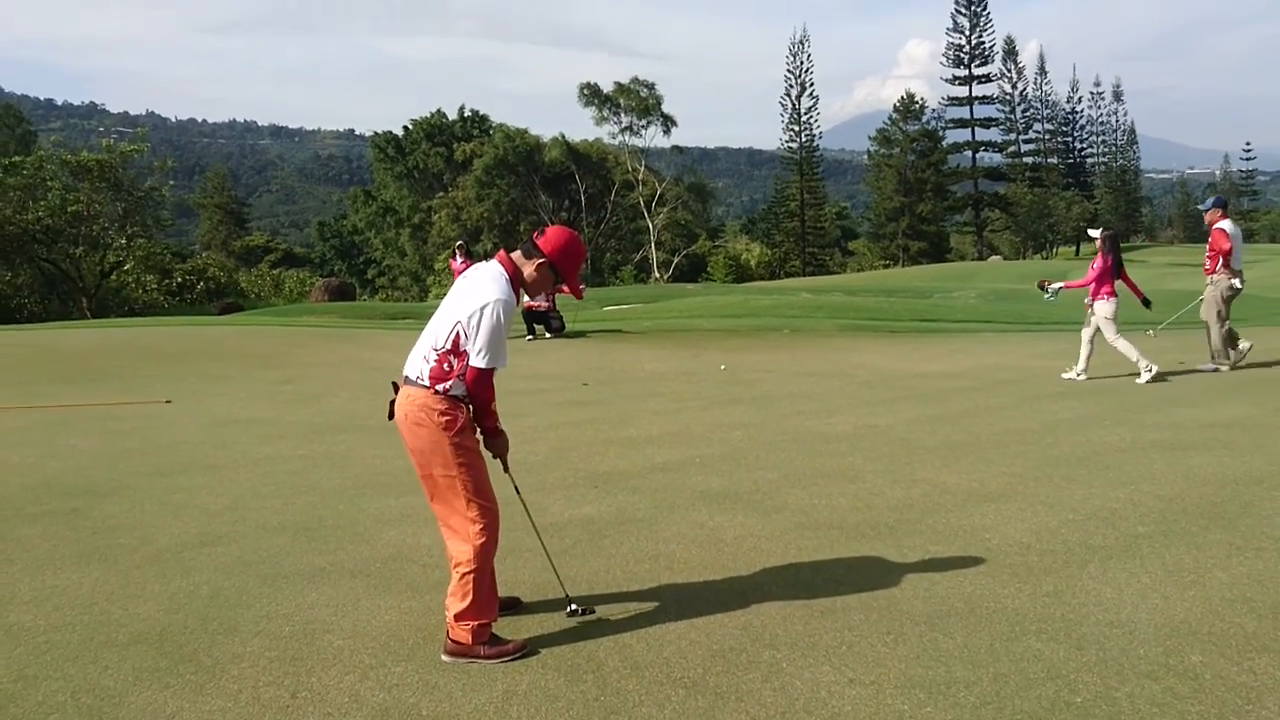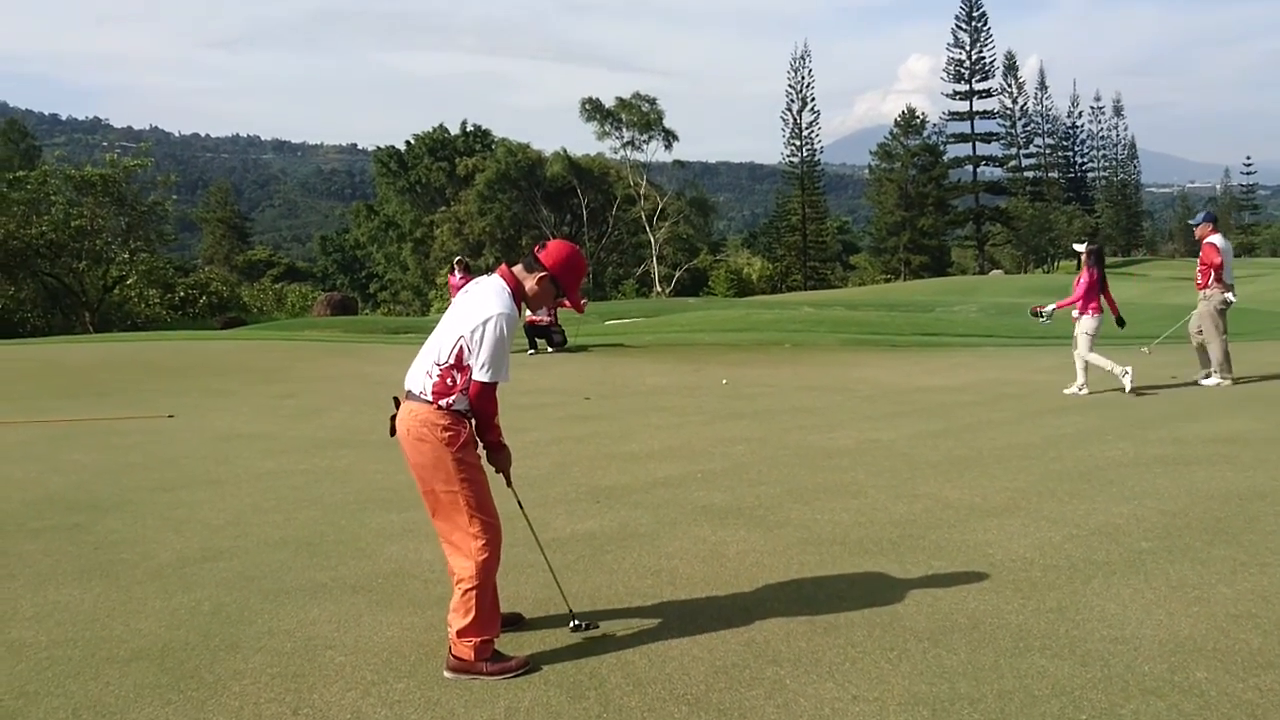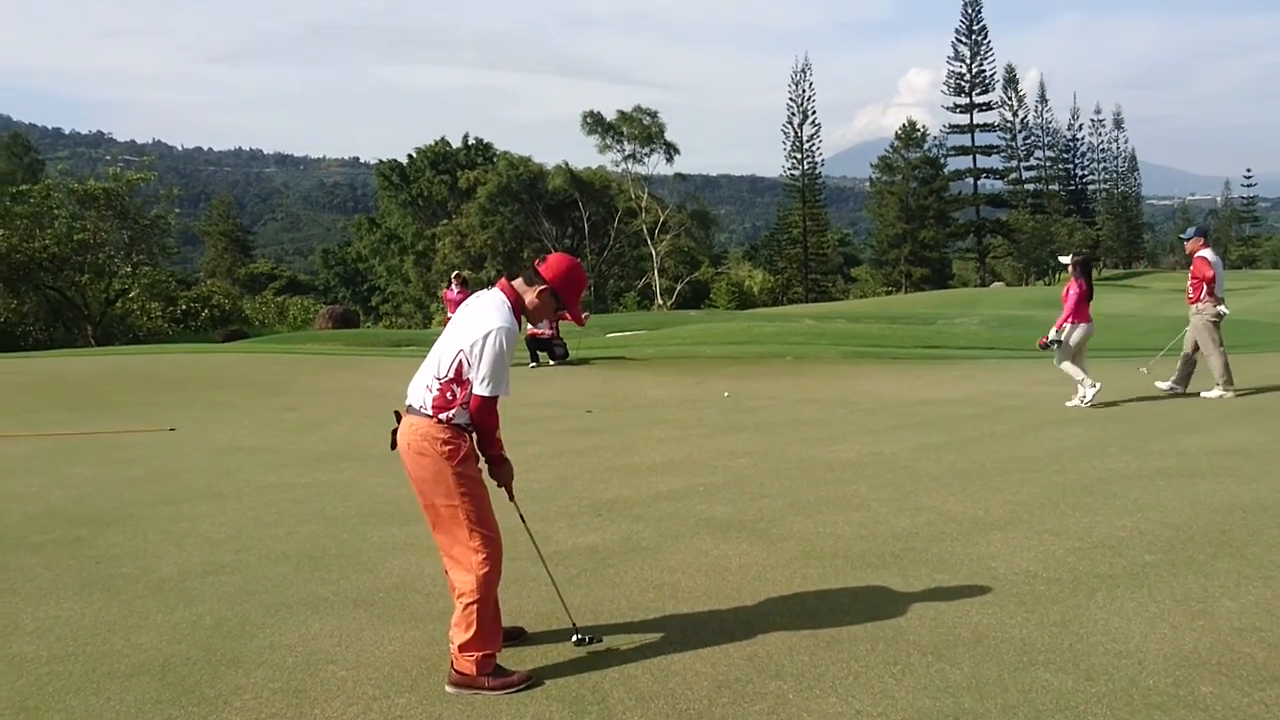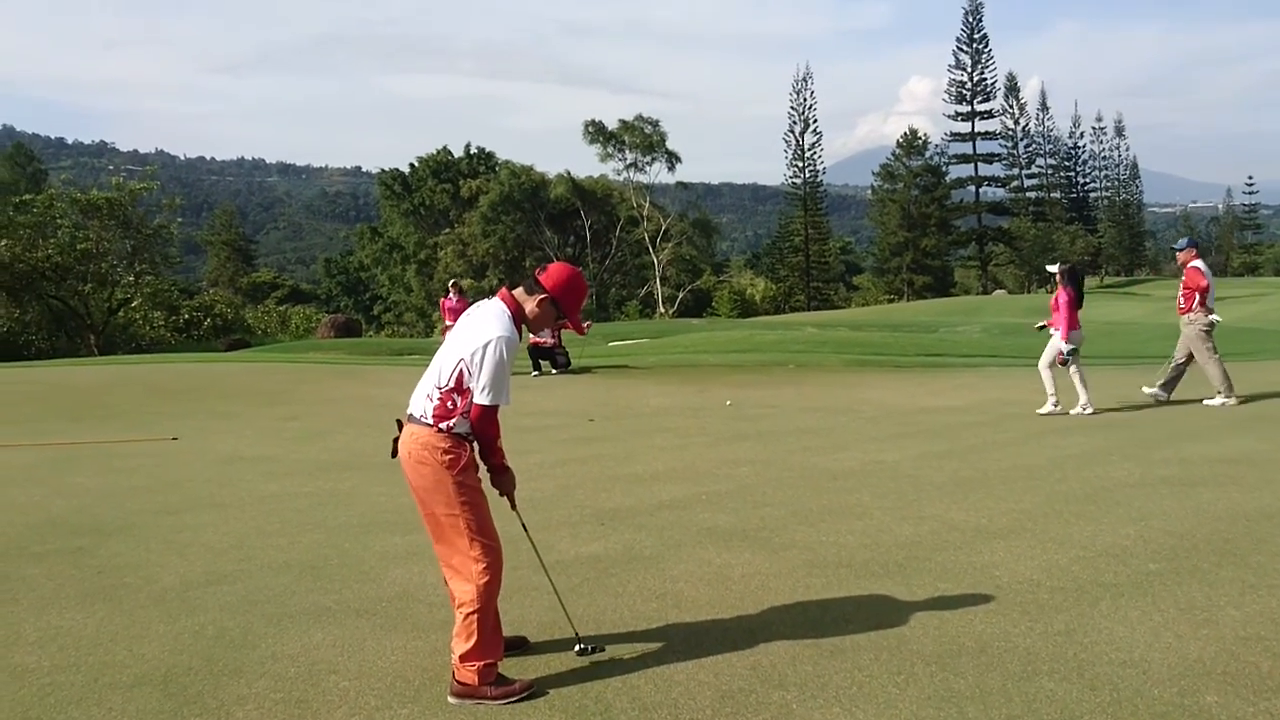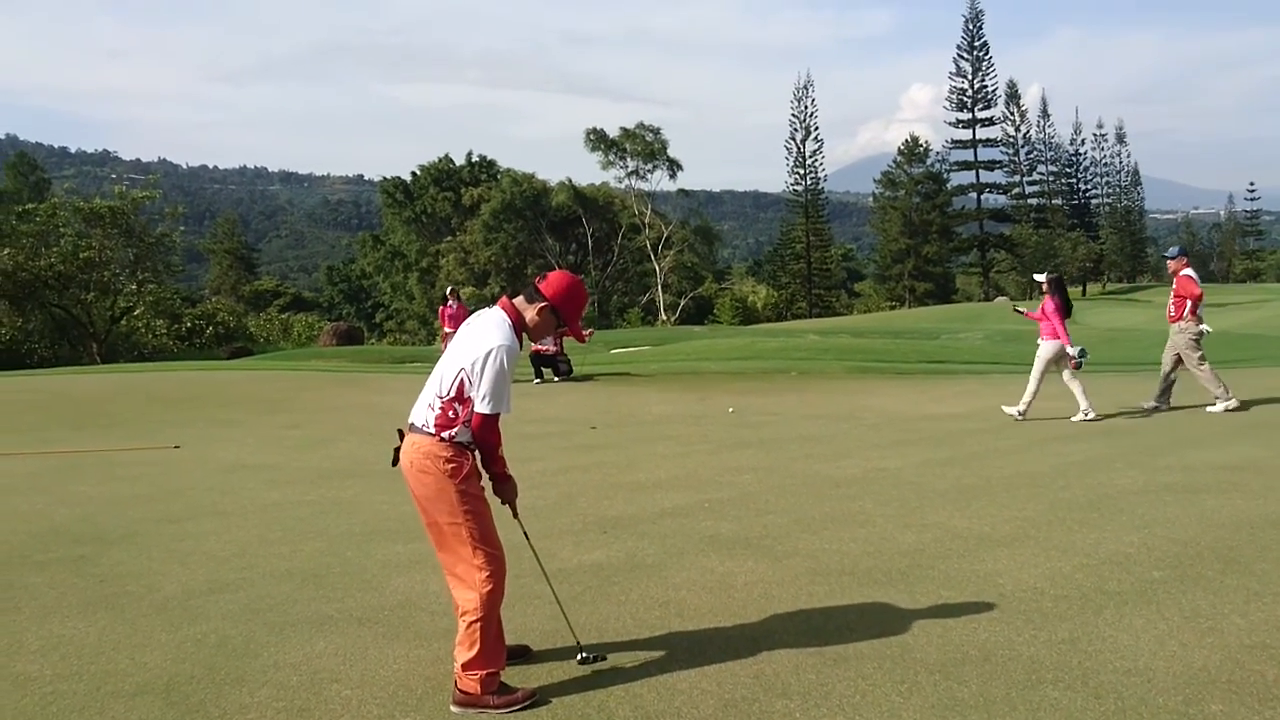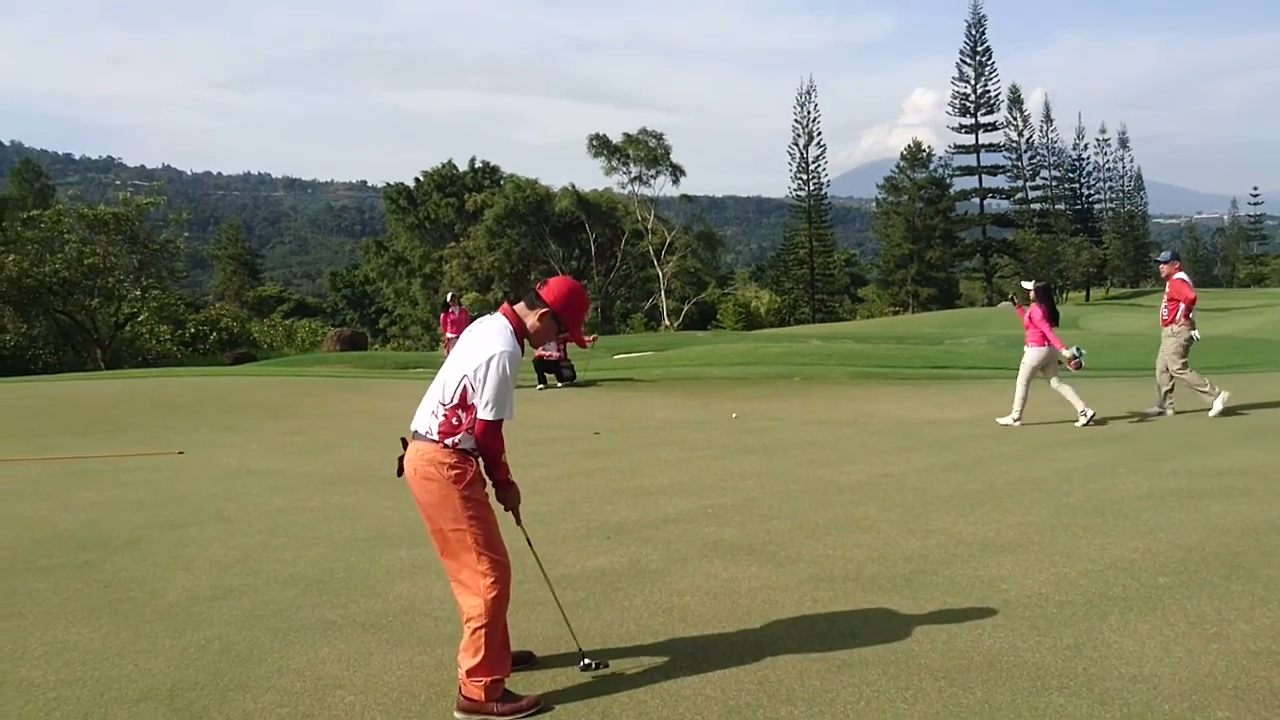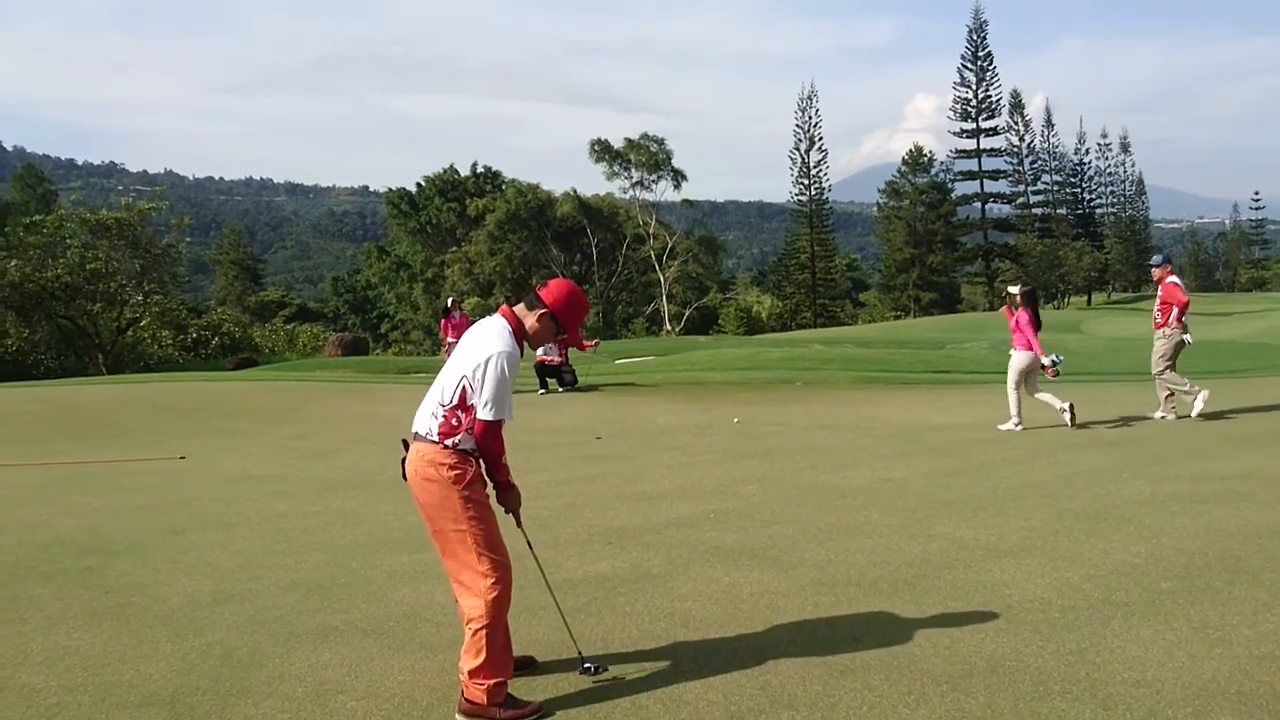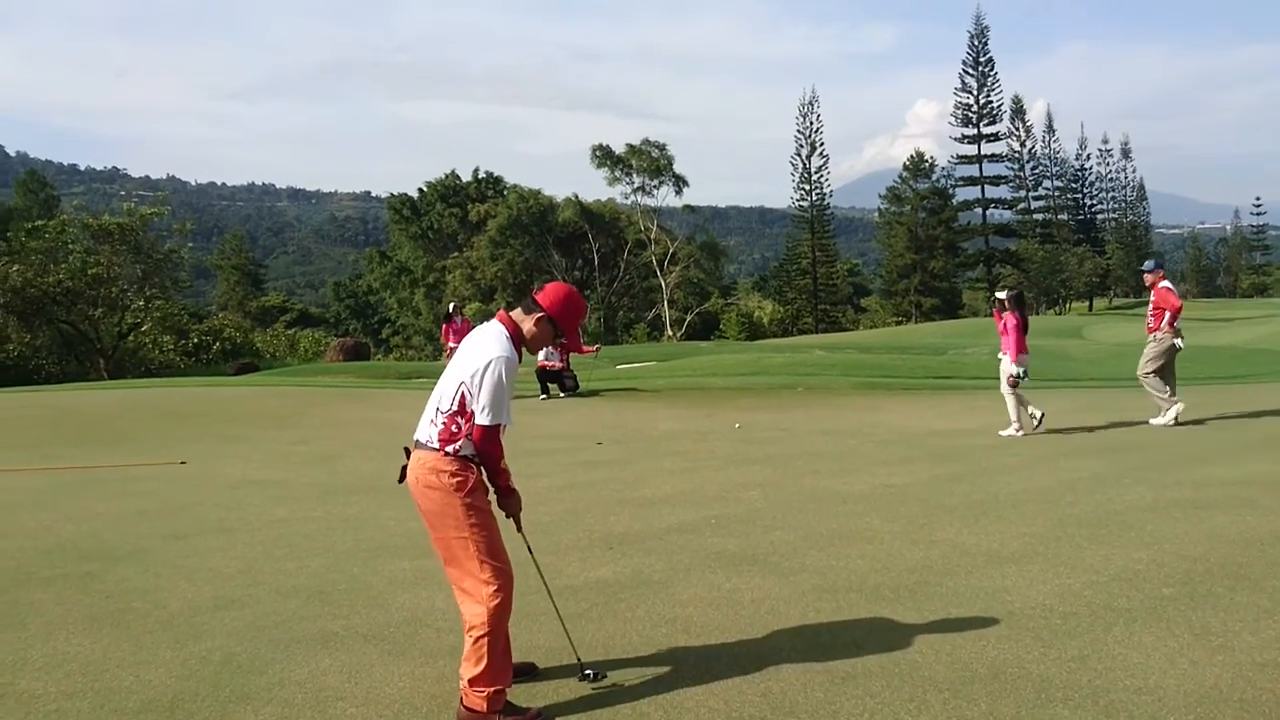
dt=0.1s
person 1, frame 1
left shoulder: (484, 271)
right shoulder: (498, 298)
right elbow: (478, 377)
left wrist: (485, 427)
right wrist: (492, 430)
left hip: (421, 398)
right hip: (435, 409)
left knee: (464, 513)
right knee: (476, 519)
left ankle: (476, 596)
right ankle: (467, 634)
person 1, frame 2
left shoulder: (485, 285)
right shoulder: (500, 312)
right elbow: (481, 392)
left wrist: (488, 440)
right wrist: (495, 445)
left hip: (422, 413)
right hip: (438, 424)
left knee: (465, 528)
right knee: (478, 535)
left ankle: (478, 612)
right ankle: (469, 651)
person 1, frame 3
left shoulder: (485, 299)
right shoulder: (501, 326)
right elbow: (482, 406)
left wrist: (490, 454)
right wrist: (497, 458)
left hip: (424, 427)
right hip: (438, 439)
left knee: (468, 543)
right knee: (479, 549)
left ankle: (481, 627)
right ankle: (471, 666)
person 1, frame 4
left shoulder: (487, 309)
right shoulder: (501, 335)
right elbow: (483, 415)
left wrist: (492, 462)
right wrist: (499, 467)
left hip: (426, 436)
right hip: (439, 447)
left knee: (468, 553)
right knee: (479, 558)
left ankle: (482, 637)
right ankle: (473, 676)
person 1, frame 5
left shoulder: (487, 317)
right shoulder: (502, 343)
right elbow: (484, 424)
left wrist: (494, 471)
right wrist: (501, 475)
left hip: (429, 446)
right hip: (441, 456)
left knee: (472, 561)
right knee: (483, 567)
left ankle: (485, 646)
right ankle: (475, 684)
person 1, frame 6
left shoulder: (490, 325)
right shoulder: (504, 350)
right elbow: (487, 430)
left wrist: (497, 476)
right wrist: (503, 481)
left hip: (433, 453)
right hip: (445, 463)
left knee: (476, 567)
right knee: (488, 573)
left ankle: (490, 652)
person 1, frame 7
left shoulder: (489, 327)
right shoulder: (502, 350)
right elbow: (486, 431)
left wrist: (498, 479)
right wrist: (504, 484)
left hip: (435, 455)
right hip: (445, 465)
left knee: (477, 570)
right knee: (489, 575)
left ankle: (493, 656)
person 1, frame 8
left shoulder: (489, 333)
right shoulder: (500, 355)
right elbow: (484, 436)
left wrist: (498, 484)
right wrist: (505, 489)
left hip: (437, 462)
right hip: (447, 471)
left knee: (478, 575)
right knee: (491, 581)
left ankle: (492, 661)
